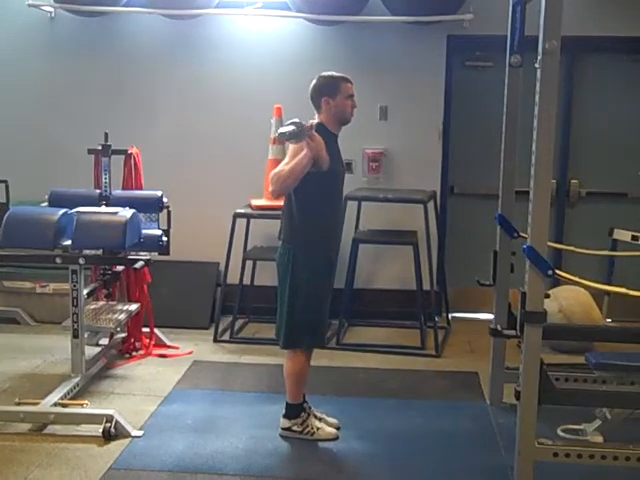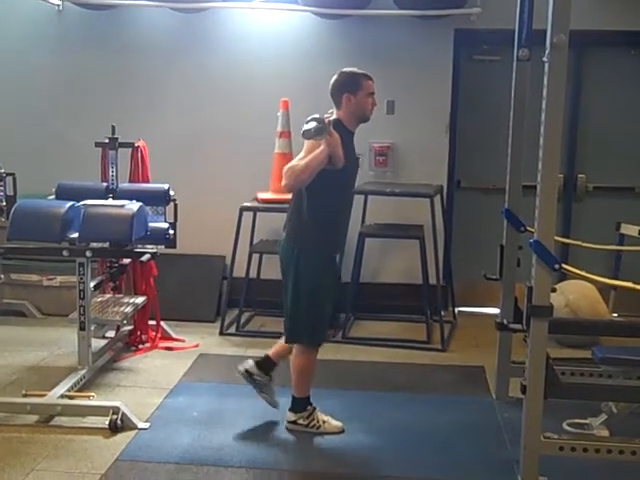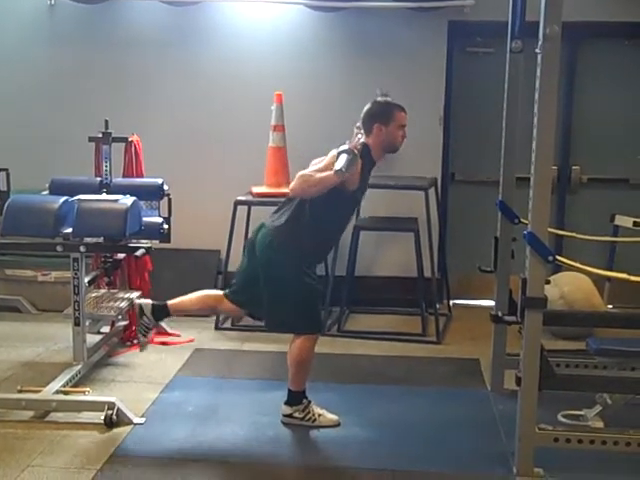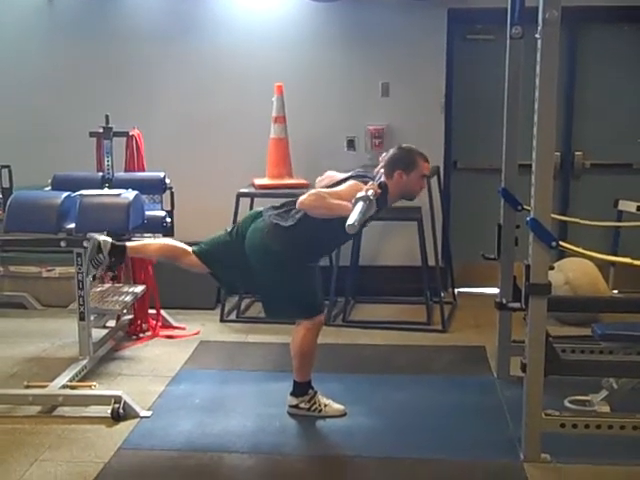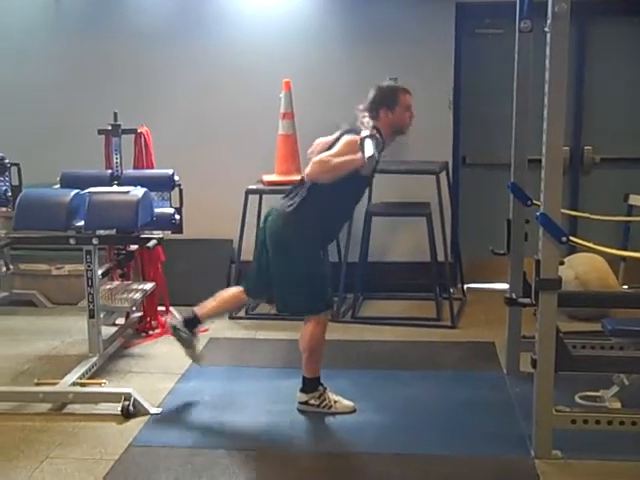
dt=1s
person 1, frame 1
left shoulder: (329, 140)
right shoulder: (313, 140)
right elbow: (277, 186)
right wrist: (309, 153)
left hip: (318, 251)
right hip: (301, 252)
left knee: (308, 336)
right knee: (299, 339)
left ankle: (300, 407)
right ankle: (293, 418)
person 1, frame 2
left shoulder: (344, 136)
right shoulder: (330, 137)
right elbow: (290, 180)
right wrist: (325, 149)
left hip: (317, 246)
right hip: (306, 247)
left knee: (315, 325)
right knee: (309, 333)
left ankle: (262, 366)
right ankle: (300, 412)
person 1, frame 3
left shoulder: (358, 158)
right shoulder: (354, 161)
left elbow: (317, 168)
right elbow: (298, 186)
right wrist: (341, 175)
left hip: (275, 242)
right hip: (286, 251)
left knee: (233, 304)
right knee: (307, 328)
left ankle: (154, 310)
right ankle: (296, 406)
person 1, frame 4
left shoulder: (367, 185)
right shoulder: (364, 193)
left elbow: (324, 180)
right elbow: (308, 201)
right wrist: (352, 210)
left hip: (262, 227)
right hip: (275, 246)
left knee: (190, 257)
right knee: (311, 318)
left ankle: (113, 249)
right ankle: (301, 397)
person 1, frame 5
left shoulder: (356, 134)
right shoulder: (357, 140)
left elbow: (317, 149)
right elbow: (314, 170)
right wrist: (359, 159)
left hip: (284, 222)
right hip: (298, 232)
left knee: (253, 292)
right knee: (318, 313)
left ankle: (189, 323)
right ankle: (311, 394)
